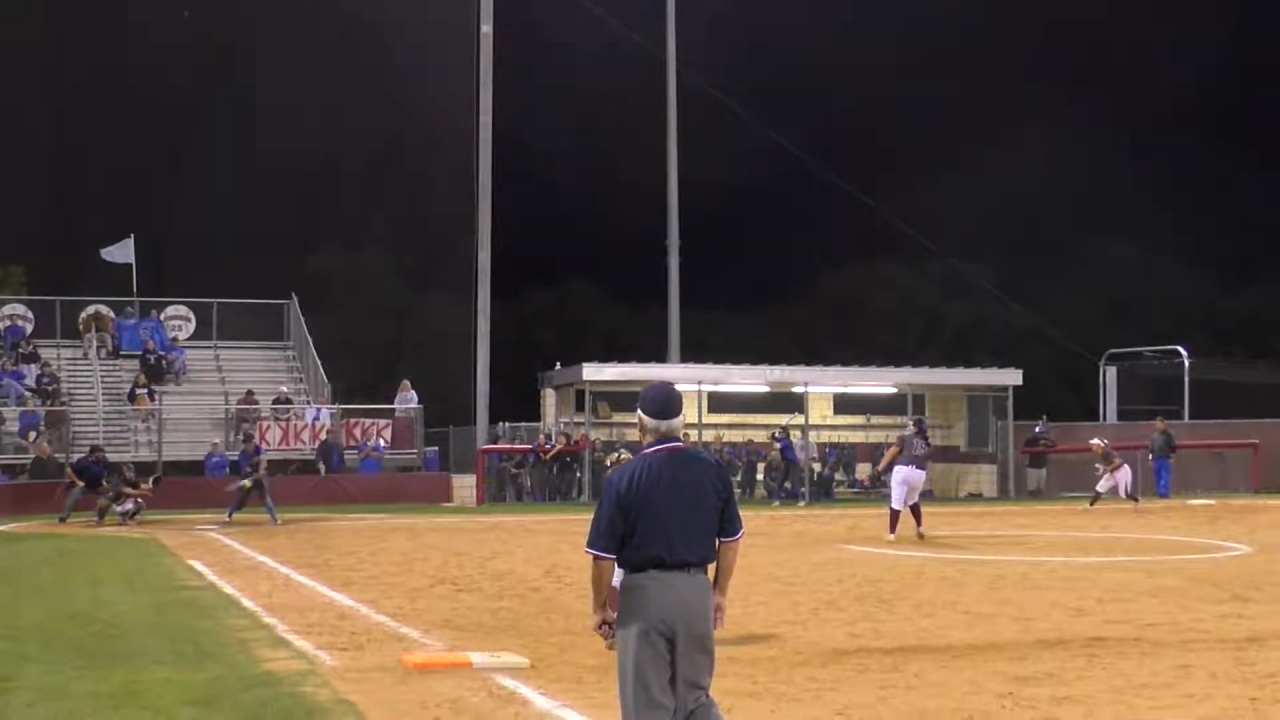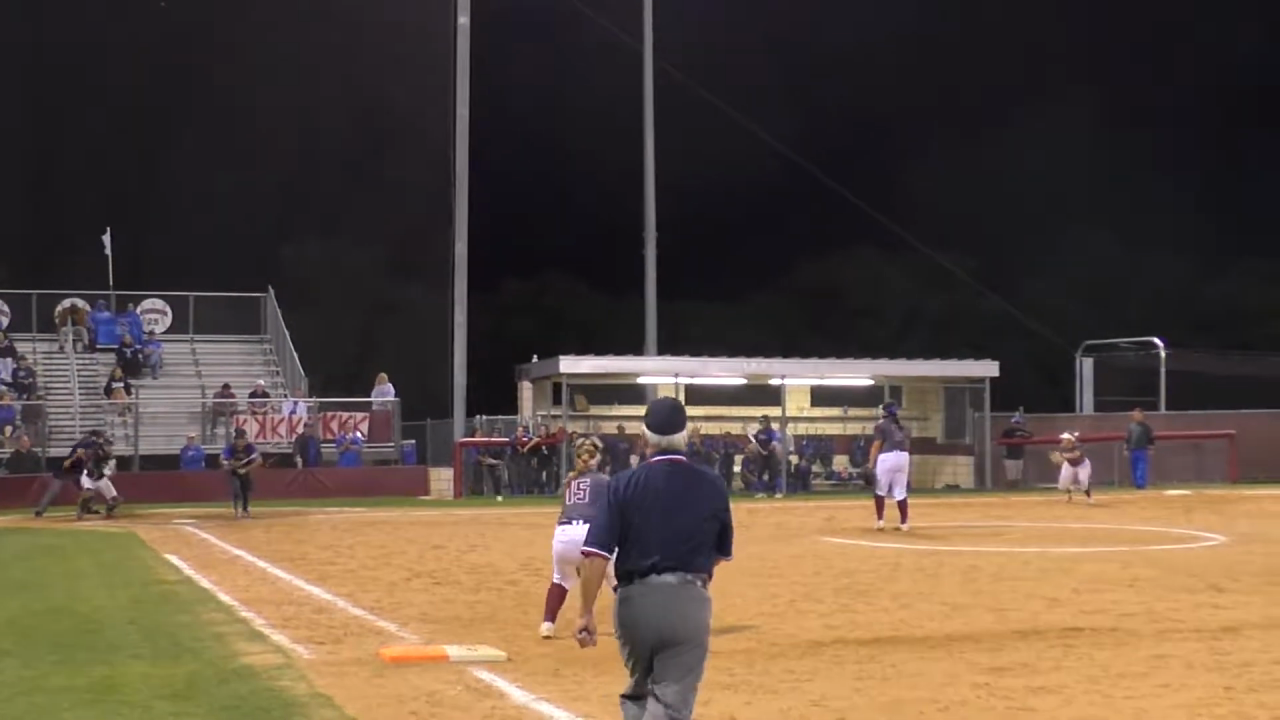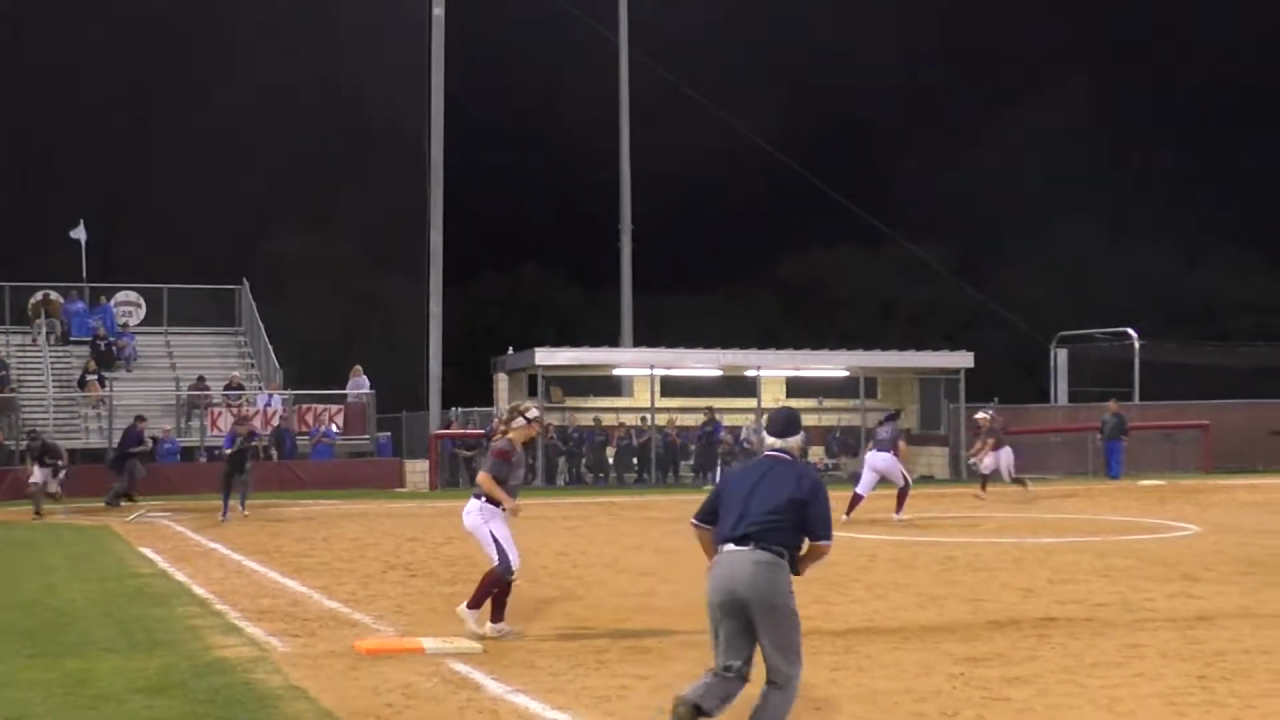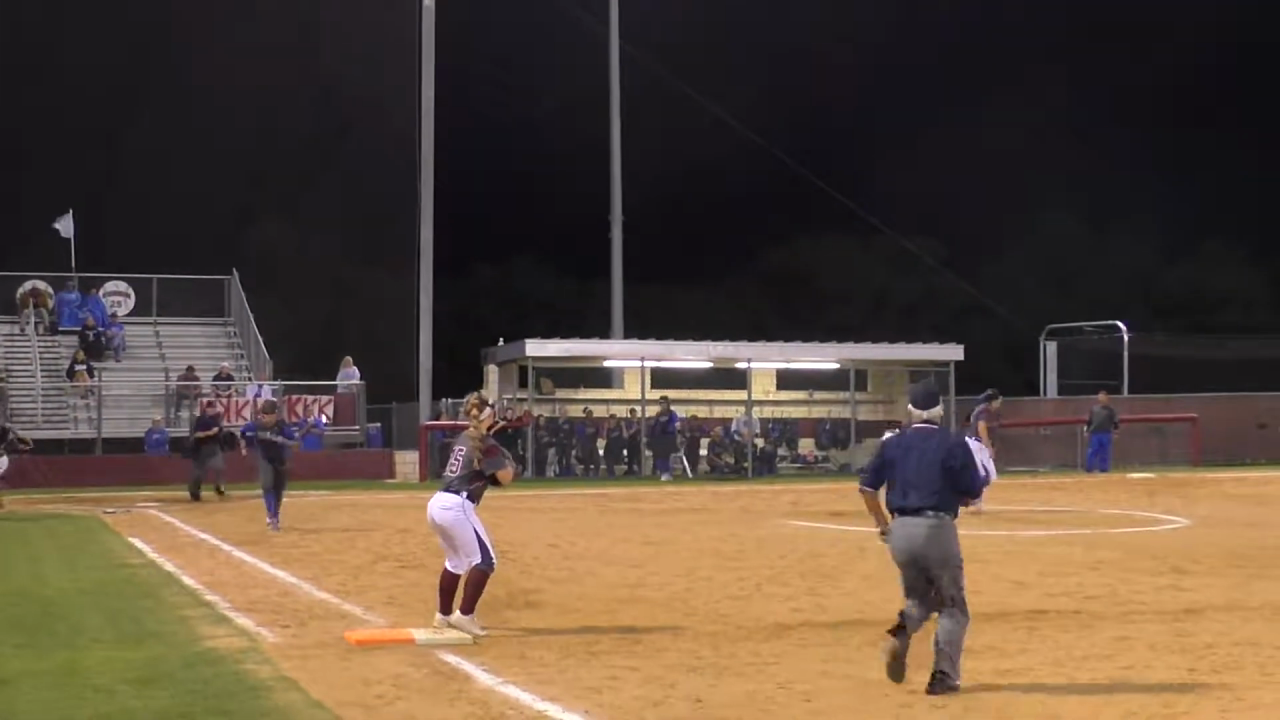
dt=0.7s
person 1, frame 1
left shoulder: (624, 477)
right shoulder: (712, 470)
left elbow: (604, 554)
right elbow: (730, 539)
left wrist: (600, 607)
right wrist: (720, 592)
left hip: (644, 594)
right hip: (696, 591)
person 1, frame 2
left shoulder: (623, 485)
right shoulder: (713, 486)
left elbow: (596, 552)
right elbow: (721, 554)
left wrist: (586, 613)
left hip: (636, 600)
right hip: (689, 602)
left knee: (638, 693)
person 1, frame 3
left shoulder: (735, 474)
right shoulder: (808, 479)
left elbow: (701, 523)
right elbow: (823, 543)
right wrist: (801, 564)
left hip: (724, 569)
right hip: (766, 572)
left knee: (730, 668)
right knee: (783, 670)
person 1, frame 4
left shoulder: (892, 444)
right shoulder: (954, 445)
left elbow: (867, 487)
right elbow: (973, 495)
left wrist: (881, 521)
left hip: (901, 531)
right hip: (938, 531)
left knee: (920, 599)
right knee: (952, 608)
left ankle: (901, 633)
right ankle: (944, 674)
person 2, frame 1
left shoulder: (609, 497)
right shoulder: (649, 489)
left elbow: (608, 532)
left hip: (630, 545)
left knee: (615, 584)
left ankle: (606, 624)
person 2, frame 2
left shoulder: (570, 481)
right shoulder: (605, 481)
left hip: (564, 534)
left knee: (560, 580)
right knee: (618, 580)
left ankle: (548, 624)
person 2, frame 3
left shoulder: (517, 449)
right shoulder: (503, 447)
right elbow: (483, 478)
right wrist: (506, 501)
left hip: (492, 512)
right hip: (481, 511)
left knee: (509, 565)
right knee: (506, 563)
left ankle: (496, 623)
right ankle: (470, 609)
person 2, frame 4
left shoulder: (463, 439)
right shoulder: (486, 443)
right elbow: (505, 477)
left wrist: (490, 473)
right wrist: (508, 466)
left hip: (437, 504)
right hip: (457, 506)
left knee: (455, 561)
right knee: (484, 561)
left ankle: (444, 615)
right ankle: (464, 616)
